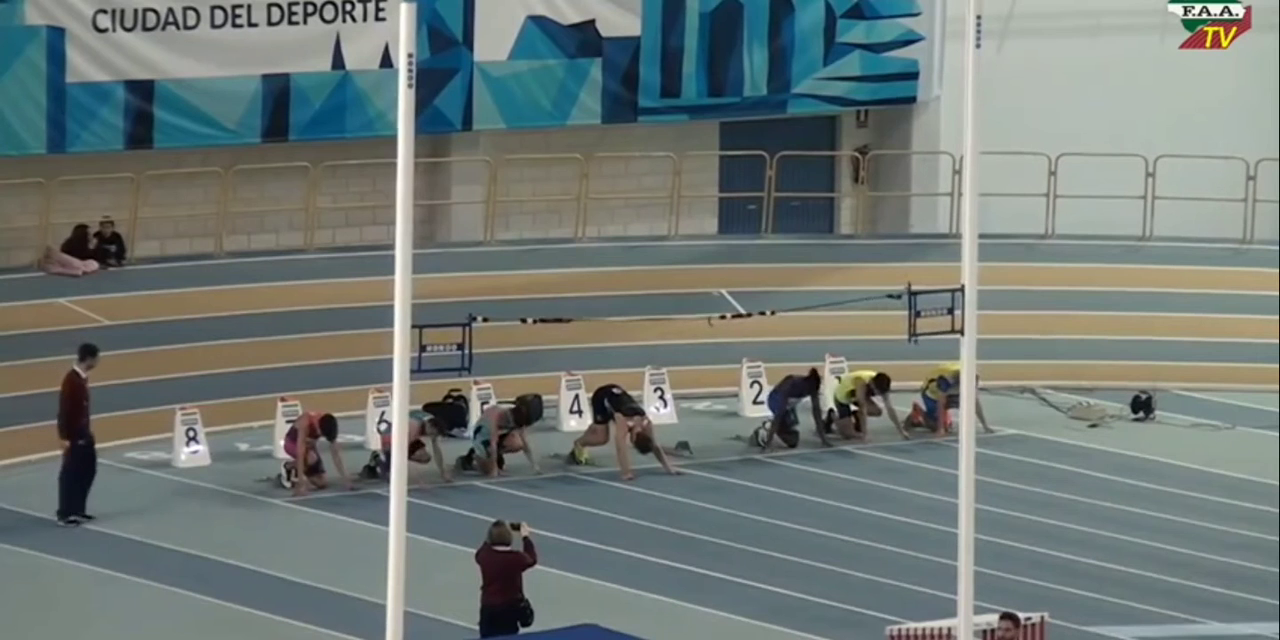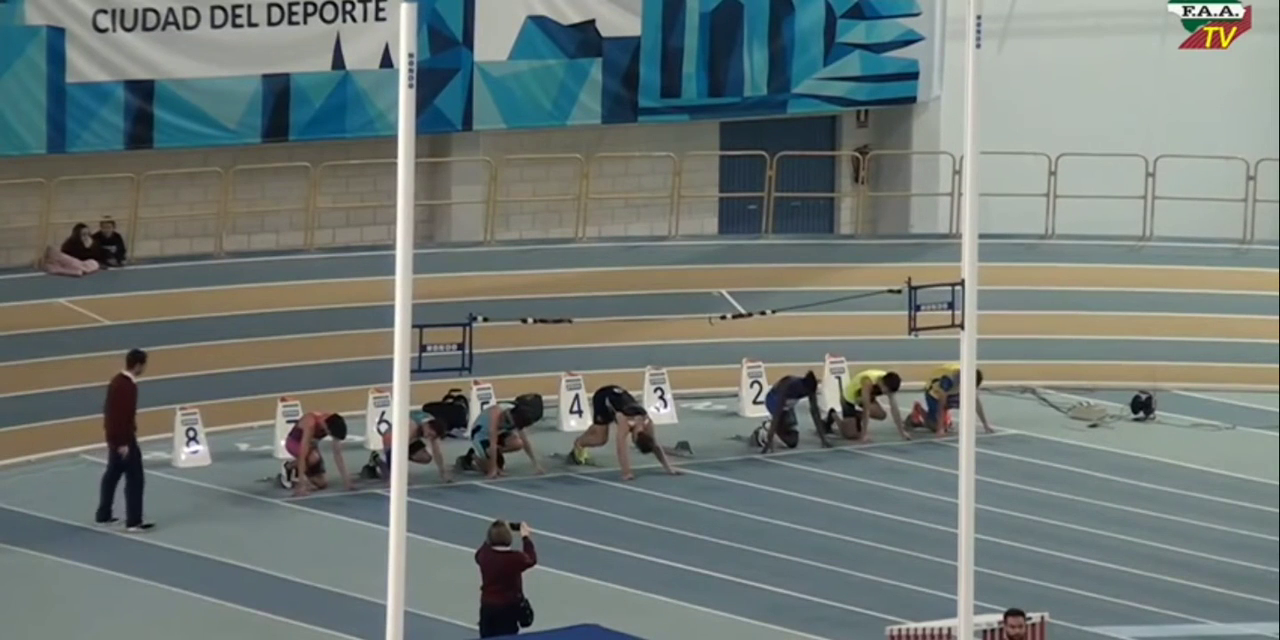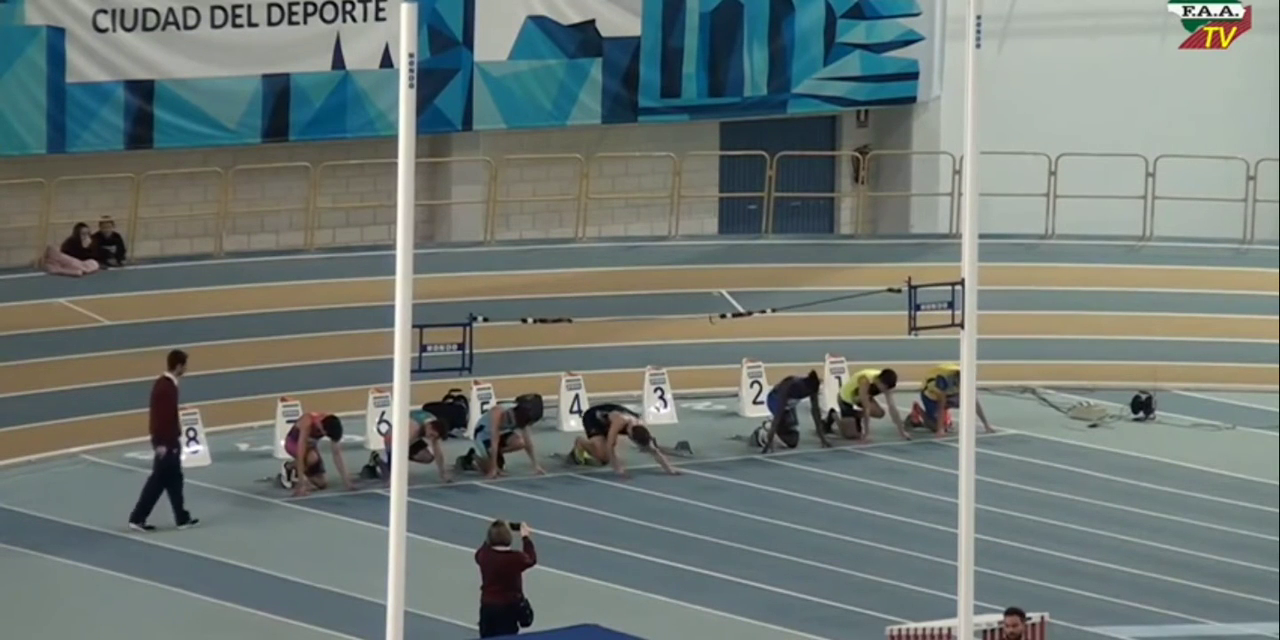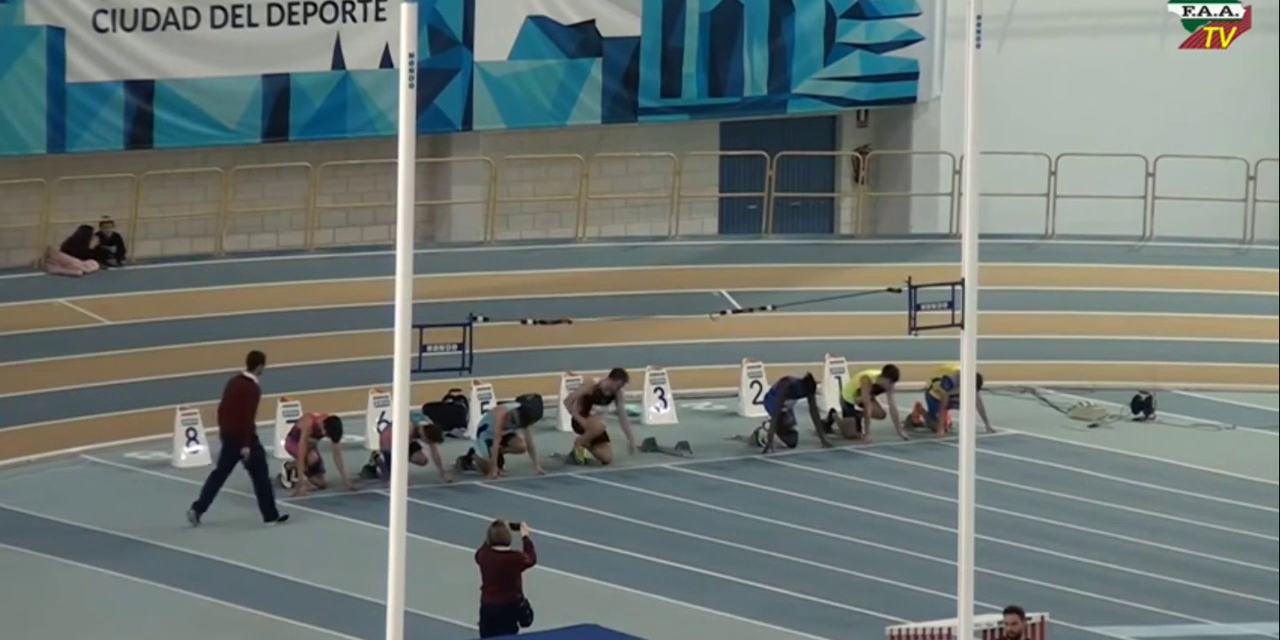
dt=1s
person 1, frame 1
left shoulder: (82, 378)
right shoulder: (72, 380)
right elbow: (64, 411)
right wrist: (64, 437)
left hip: (83, 432)
right hip: (73, 435)
left knee: (88, 469)
right knee: (71, 474)
left ankle: (77, 509)
right ankle: (64, 515)
person 1, frame 2
left shoulder: (117, 381)
right shoulder: (128, 386)
right elbow: (124, 416)
right wrist: (123, 443)
left hip: (113, 436)
right hip: (123, 438)
left knee: (112, 475)
right knee: (135, 478)
left ankle: (103, 515)
right ankle: (134, 521)
person 1, frame 3
left shoulder: (164, 383)
right shoulder: (167, 387)
right elbow: (162, 416)
right wrist: (162, 443)
left hip: (168, 439)
right hip: (166, 440)
left knee: (174, 477)
right knee: (160, 479)
left ankle: (182, 518)
right ankle: (137, 518)
person 1, frame 4
left shoulder: (234, 381)
right shoulder: (252, 388)
left elbow: (222, 408)
right elbow: (248, 418)
left wrist: (224, 431)
right wrist: (246, 445)
left hip: (228, 435)
right hip: (243, 437)
left knee: (219, 473)
right knee: (260, 475)
left ankle: (198, 508)
right ankle: (271, 515)
